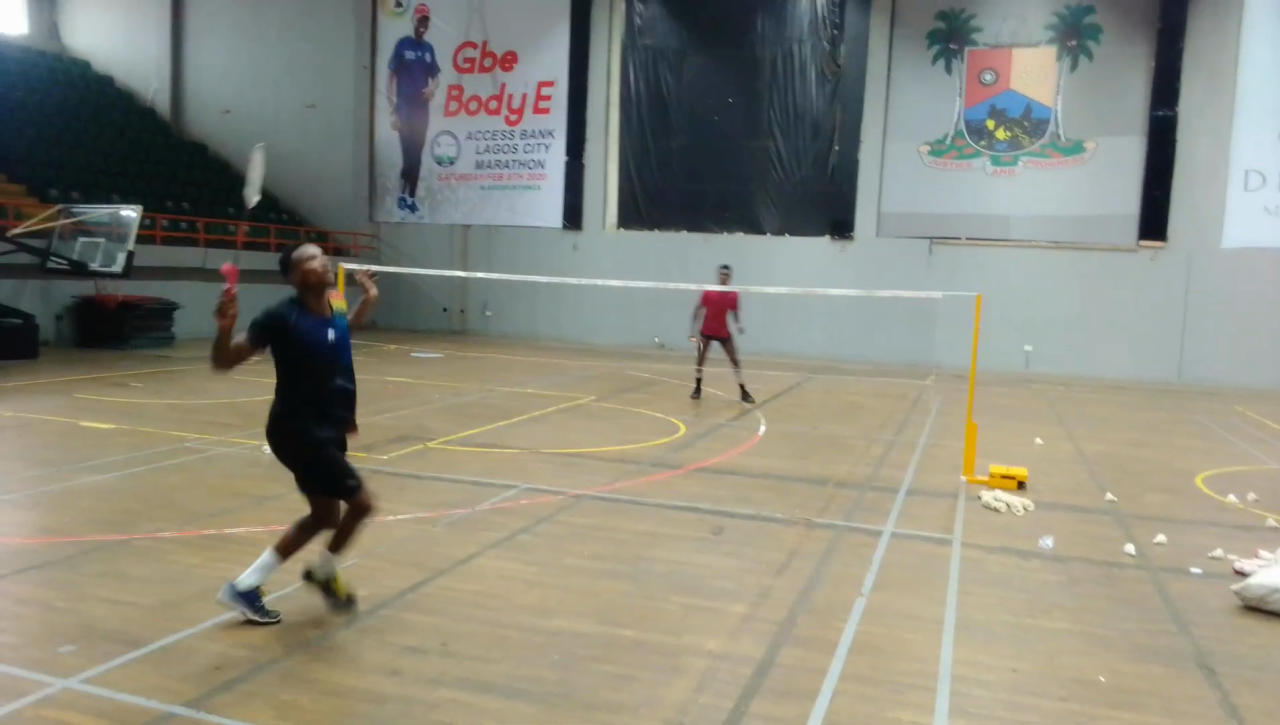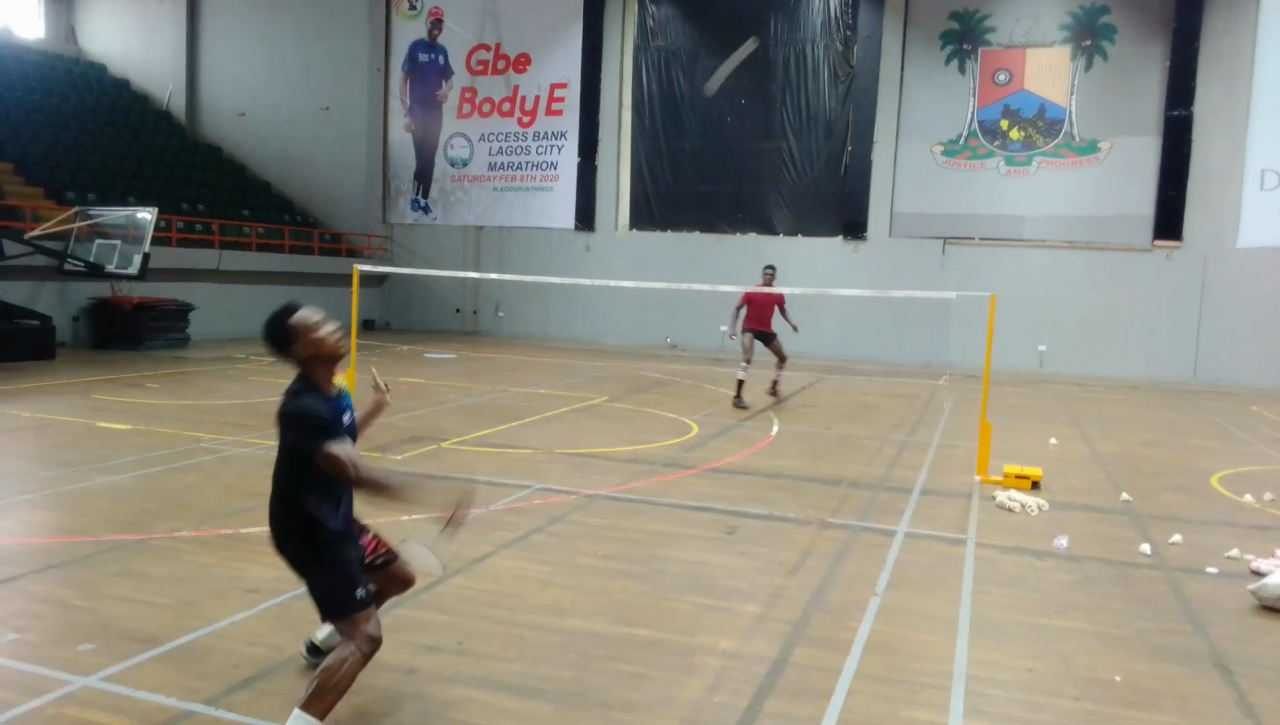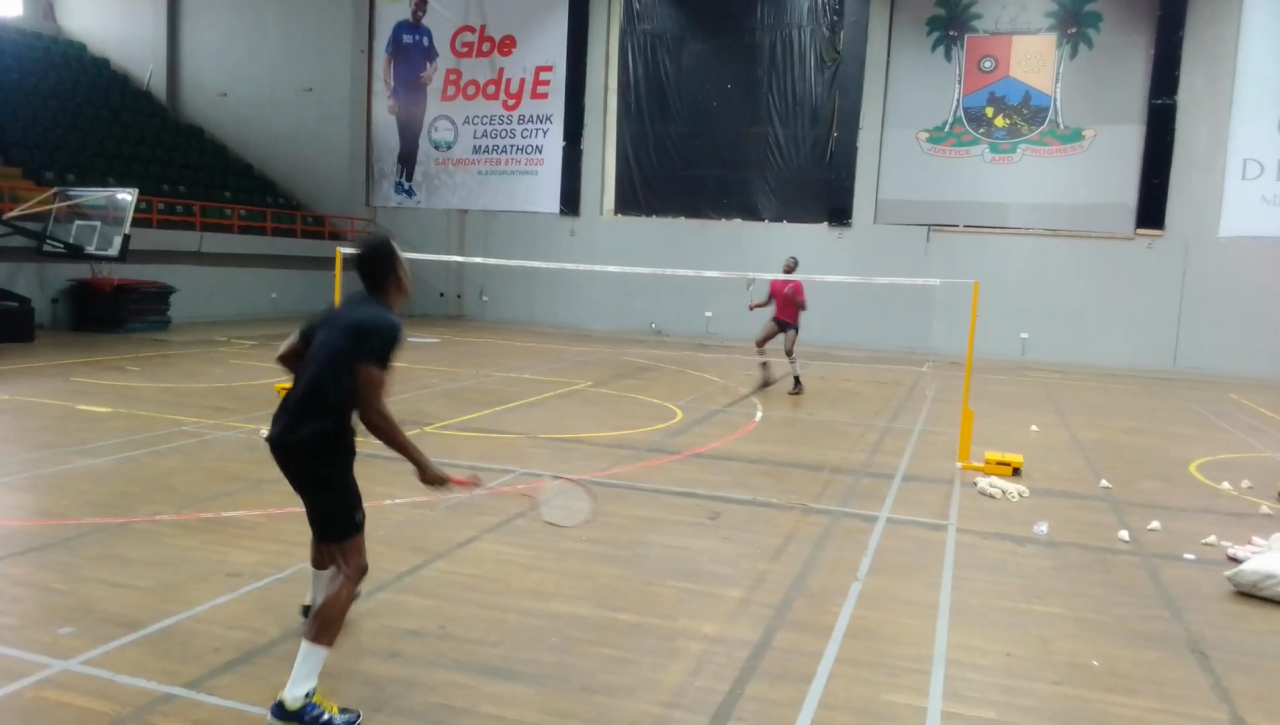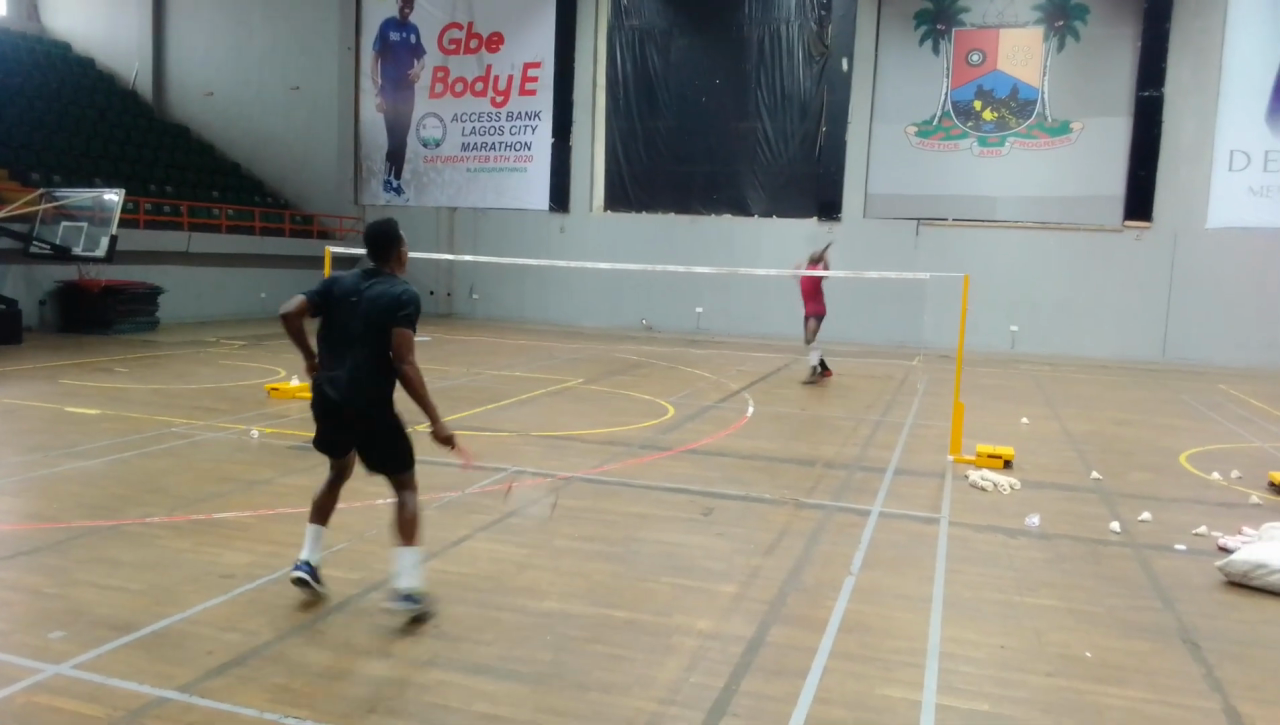
dt=0.4s
person 1, frame 1
left shoulder: (334, 311)
right shoulder: (282, 317)
right elbow: (222, 360)
left wrist: (366, 305)
right wrist: (226, 323)
left hip: (329, 427)
right hip: (299, 431)
left knee: (325, 513)
right knee: (362, 503)
left ankle: (246, 587)
right ankle: (325, 572)
person 1, frame 2
left shoulder: (330, 392)
right shoulder: (304, 410)
right elbow: (354, 472)
left wrist: (374, 408)
left hip: (332, 524)
right hip: (314, 534)
left knee: (399, 579)
right knee: (363, 636)
left ankle: (329, 641)
person 1, frame 3
left shoulder: (340, 313)
right shoulder: (383, 325)
left elbow: (286, 356)
right elbow: (371, 407)
right wrist: (421, 461)
left hip: (288, 436)
right hip: (318, 447)
left knee: (330, 519)
right knee: (348, 563)
left ankle: (319, 604)
person 1, frame 4
left shoulder: (338, 282)
right shoulder: (403, 296)
left elbow: (289, 315)
right elbow: (403, 362)
left wrist: (311, 355)
right wrist: (435, 419)
left hip: (328, 400)
right hip: (370, 406)
left knee: (337, 475)
right knee: (406, 487)
left ankle: (307, 561)
right ankle: (407, 587)
person 2, frame 1
left shoulder: (429, 48)
right shoulder: (402, 45)
left elbow: (436, 76)
right elbow: (390, 77)
left wrist: (433, 88)
right wrist: (392, 110)
left hip: (422, 109)
right hip: (404, 109)
left knee: (417, 156)
right knee: (408, 155)
left ankle: (410, 199)
right ankle: (402, 198)
person 2, frame 2
left shoulder: (442, 51)
right shoulder: (415, 47)
left elbow: (449, 79)
right elbow: (404, 80)
left wrist: (446, 90)
right wrist: (406, 112)
left hip: (436, 111)
right hip: (418, 111)
left knee: (430, 158)
right knee: (422, 158)
left ankle: (424, 201)
right ankle: (415, 200)
person 2, frame 3
left shoulder: (426, 32)
right shoulder: (399, 28)
left elbow: (434, 61)
right elbow: (388, 61)
left wrist: (431, 72)
right wrist: (390, 94)
left hip: (420, 94)
right hip: (402, 93)
left knee: (414, 141)
right knee: (406, 141)
left ankle: (407, 184)
right ankle: (399, 183)
person 2, frame 4
left shoulder: (414, 30)
right shoulder: (386, 26)
left elbow: (421, 58)
right elbow: (375, 59)
left wrist: (418, 70)
right wrist: (377, 91)
left hip: (408, 92)
right hip: (389, 91)
left knee: (402, 139)
right knee: (394, 139)
left ankle: (396, 182)
right ankle: (387, 181)
